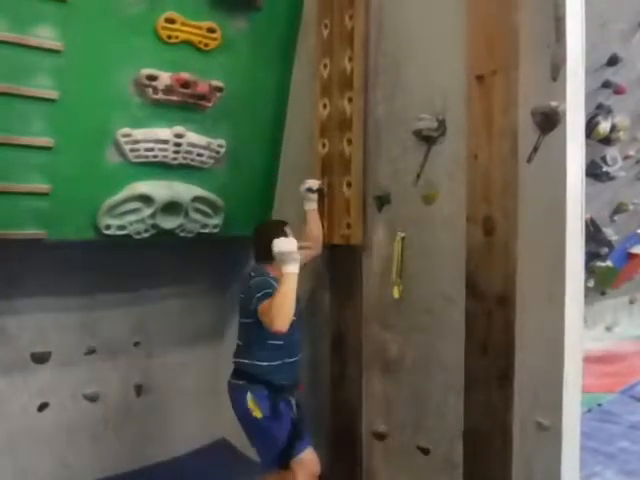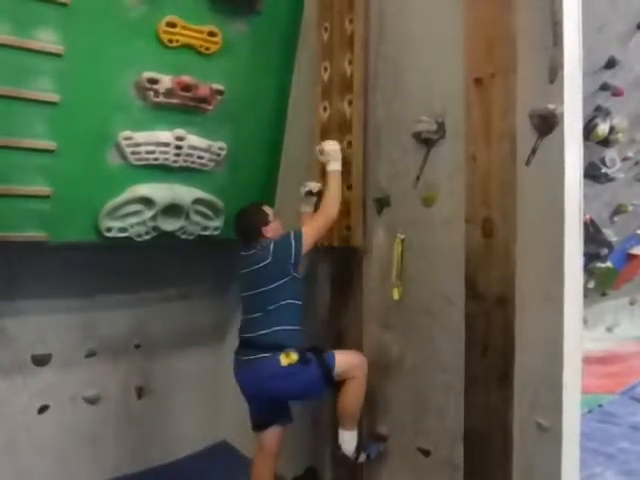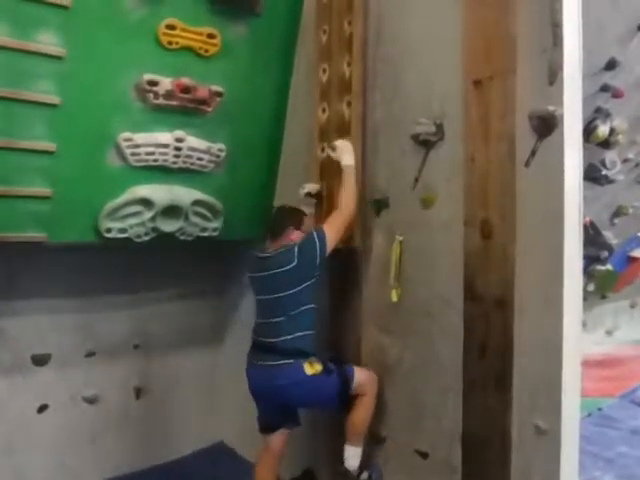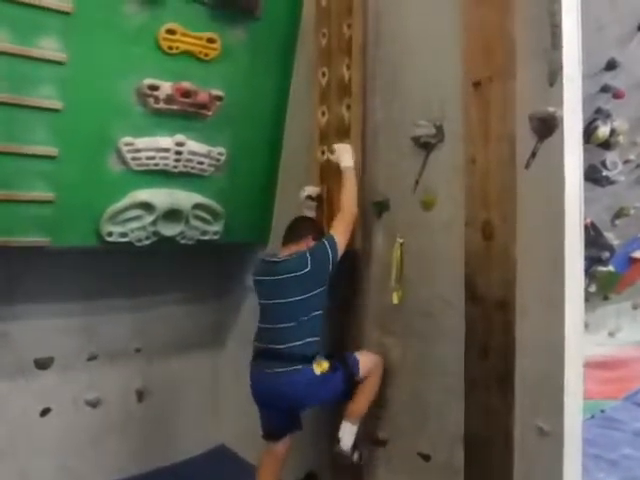
dt=0.5s
person 1, frame 1
left shoulder: (269, 276)
right shoulder: (262, 286)
left elbow: (314, 245)
right elbow: (278, 323)
left wrist: (311, 204)
right wrist: (292, 268)
left hip: (272, 391)
right hip: (258, 394)
person 1, frame 2
left shoulder: (251, 258)
right shoulder: (275, 252)
left elbow: (301, 240)
right elbow: (328, 215)
left wrist: (307, 205)
right wrist: (334, 165)
left hip: (249, 368)
right hip: (273, 366)
left knee: (268, 445)
right knee: (355, 364)
right ankle: (349, 444)
person 1, frame 3
left shoulder: (259, 263)
right shoulder: (300, 256)
right elbow: (345, 213)
left wrist: (305, 206)
right wrist: (347, 161)
left hip: (260, 371)
right hip: (290, 372)
left knee: (273, 445)
right knee: (367, 382)
person 1, frame 4
left shoulder: (263, 268)
right shoulder: (313, 263)
right elbow: (347, 215)
left wrist: (305, 210)
right wrist: (347, 163)
left hip: (262, 376)
right hip: (298, 377)
left knee: (275, 449)
right knee: (372, 363)
right ankle: (346, 438)
